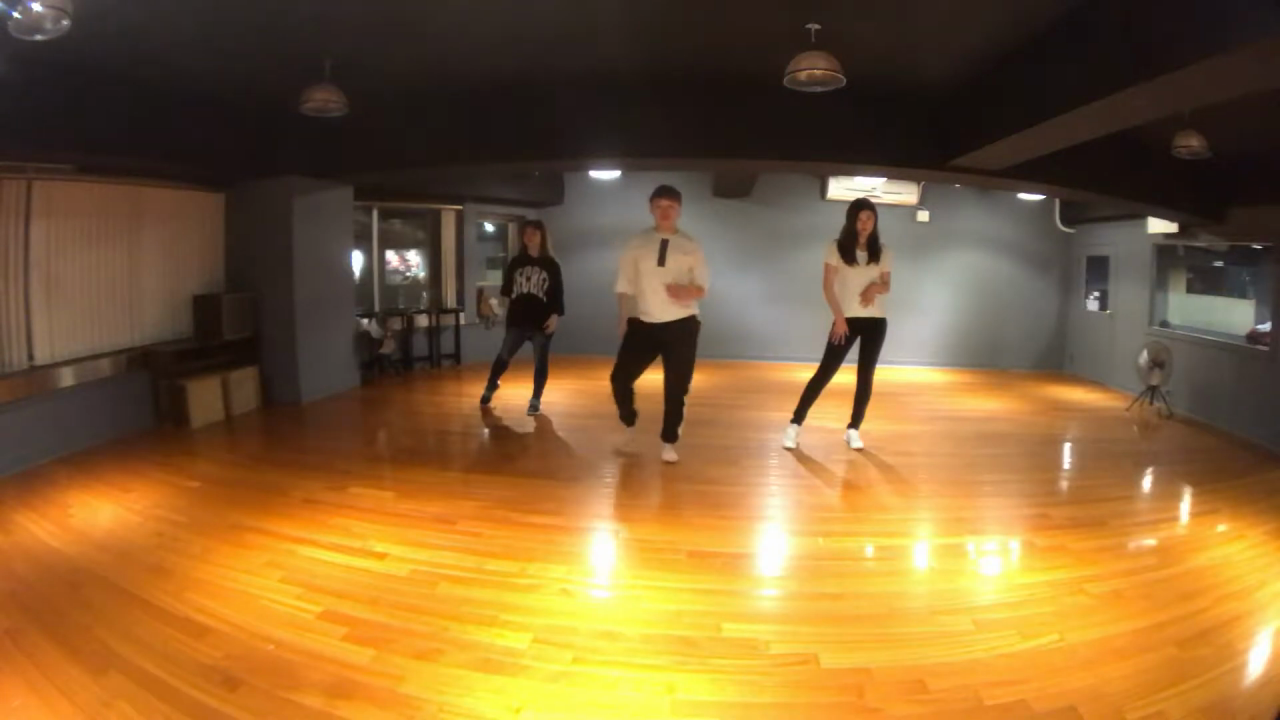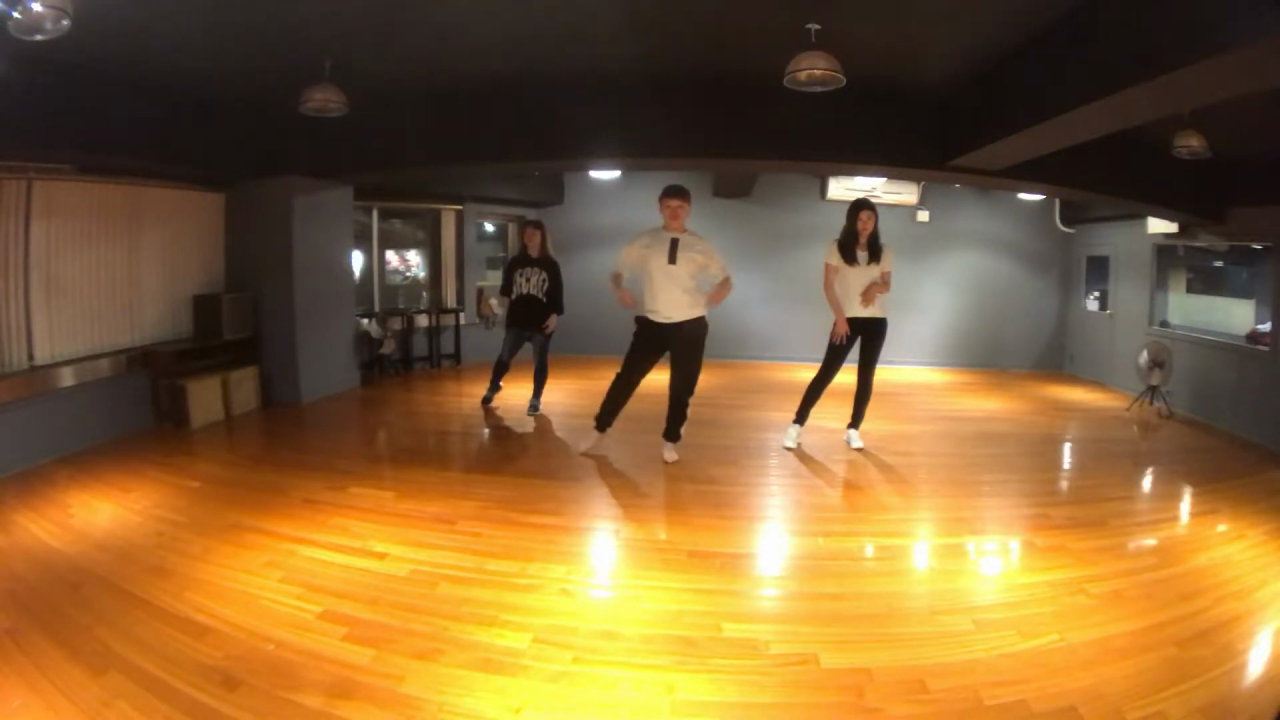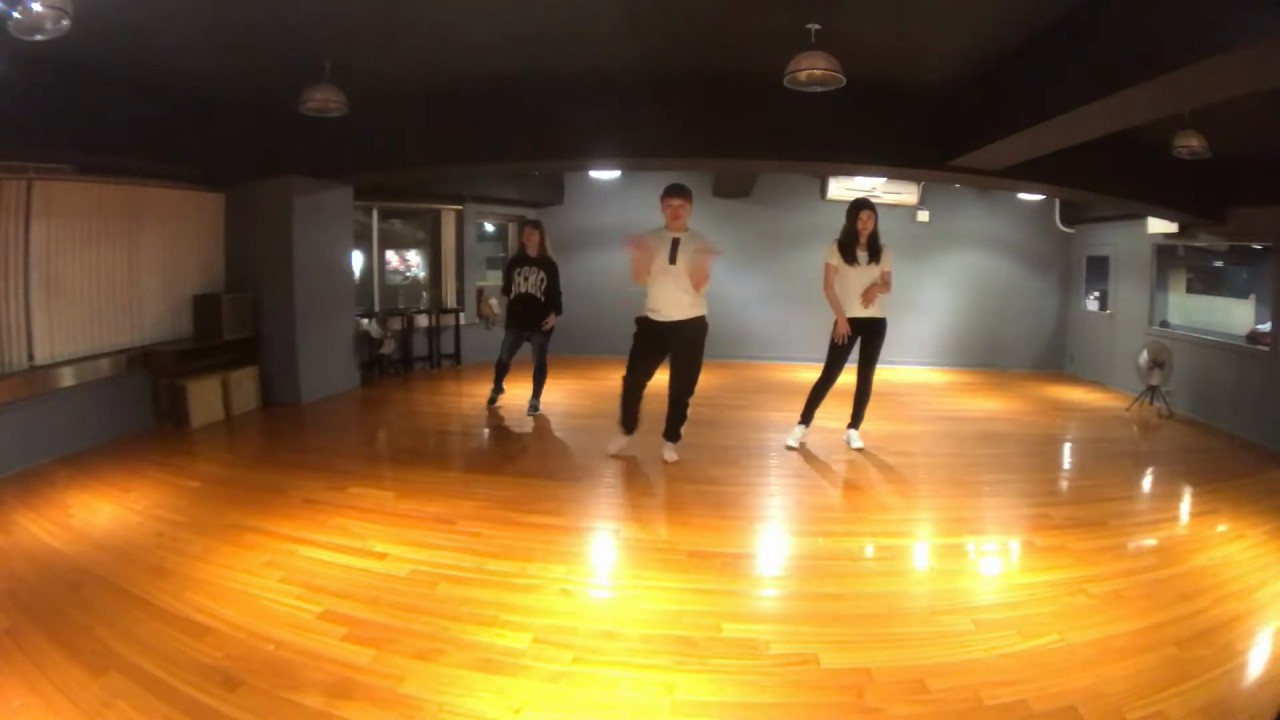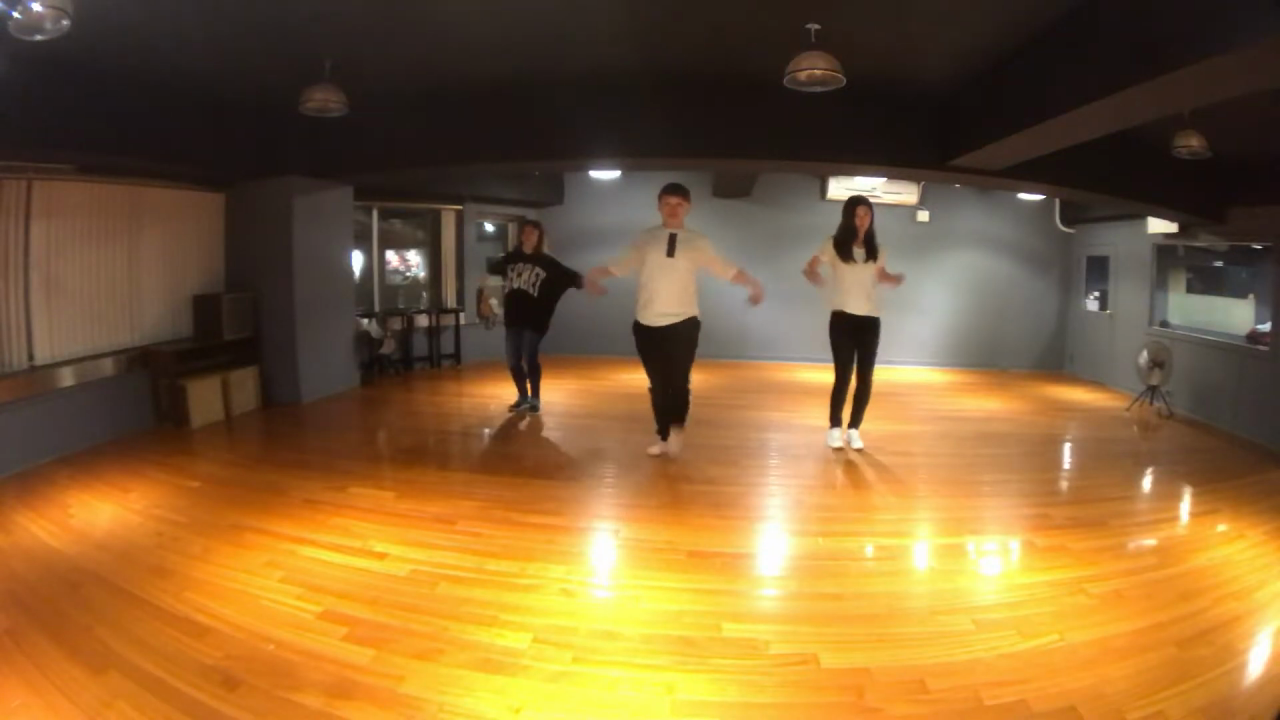
dt=0.3s
person 1, frame 1
left shoulder: (691, 246)
right shoulder: (636, 244)
left elbow: (702, 286)
right elbow: (625, 284)
left wrist: (687, 290)
right wrist: (625, 318)
left hip: (681, 324)
right hip: (644, 323)
left knee: (676, 387)
right knee: (621, 377)
left ankle: (669, 441)
right ankle: (630, 424)
person 1, frame 2
left shoulder: (700, 246)
right shoulder: (645, 242)
left elbow: (722, 276)
right elbow: (620, 269)
left wrist: (722, 287)
right wrist: (619, 289)
left hip: (690, 325)
right hip: (652, 323)
left knee: (682, 387)
right knee: (627, 376)
left ankle: (670, 441)
right ankle: (600, 429)
person 1, frame 3
left shoulder: (700, 243)
right shoulder: (647, 240)
left elbow: (698, 285)
right elbow: (641, 279)
left wrist: (702, 261)
right wrist: (641, 254)
left hip: (689, 324)
right hip: (653, 322)
left knee: (681, 387)
right knee: (634, 377)
left ankle: (670, 440)
right ankle: (626, 432)
person 1, frame 4
left shoulder: (698, 242)
right shoulder: (644, 239)
left elbow: (726, 269)
right elbow: (620, 266)
left wrist: (754, 285)
right wrist: (592, 276)
left hip: (682, 323)
right hip: (647, 324)
left knee: (677, 382)
right knee: (658, 384)
left ankle: (676, 428)
right ankle: (664, 436)
person 2, frame 1
left shoulder: (882, 252)
right shoulder: (837, 248)
left elbow: (887, 285)
right elbow: (828, 286)
left wrist: (876, 287)
right wrist: (838, 317)
left hip: (876, 321)
right hip: (846, 319)
left knee: (866, 376)
right knee: (825, 372)
left ankle: (853, 429)
right ankle: (795, 425)
person 2, frame 2
left shoulder: (883, 252)
right shoulder: (837, 248)
left elbow: (887, 285)
right elbow: (829, 286)
left wrist: (877, 287)
right wrist: (839, 317)
left hip: (876, 321)
right hip: (847, 319)
left knee: (866, 376)
right knee: (826, 372)
left ankle: (853, 429)
right ankle: (797, 424)
person 2, frame 3
left shoulder: (882, 252)
right shoulder: (837, 248)
left elbow: (888, 285)
right elbow: (828, 286)
left wrist: (876, 289)
right wrist: (841, 317)
left hip: (876, 321)
right hip: (845, 320)
left knee: (865, 377)
right knee: (830, 374)
left ankle: (853, 429)
right ankle: (802, 425)
person 2, frame 4
left shoulder: (876, 250)
right shoulder: (833, 244)
left elbow: (882, 277)
right elbow: (810, 269)
left wrist: (894, 278)
right wrist: (812, 274)
left hip: (869, 320)
right hip: (841, 318)
left knee: (865, 377)
right knee: (843, 376)
left ankle: (854, 429)
right ankle: (835, 427)
person 3, frame 1
left shoulder: (551, 265)
right shoulder: (516, 263)
left elbow: (558, 293)
right elbow: (507, 289)
left wrist: (555, 315)
left hip: (542, 321)
right hip: (518, 319)
left knee: (541, 361)
right knee: (504, 355)
left ankle: (535, 400)
right ankle: (491, 386)
person 3, frame 2
left shoulder: (550, 265)
right shoulder: (515, 263)
left elbow: (557, 293)
right elbow: (506, 289)
left wrist: (555, 315)
left hip: (541, 321)
right hip: (517, 319)
left knee: (540, 361)
right knee: (505, 356)
left ankle: (535, 400)
right ankle: (493, 386)
person 3, frame 3
left shoulder: (549, 264)
right shoulder: (515, 262)
left elbow: (555, 292)
right elbow: (507, 288)
left wrist: (554, 315)
right wrist: (508, 308)
left hip: (538, 320)
right hip: (516, 319)
left knee: (539, 360)
right knee: (504, 355)
left ankle: (535, 400)
right ankle: (497, 388)
person 3, frame 4
left shoulder: (546, 262)
right shoulder: (511, 258)
left elbow: (568, 276)
right elbow: (494, 269)
left wrist: (588, 283)
left hip: (534, 318)
right hip: (513, 318)
left knee: (529, 358)
right knee: (513, 361)
left ankle: (535, 399)
right ankle: (523, 397)
